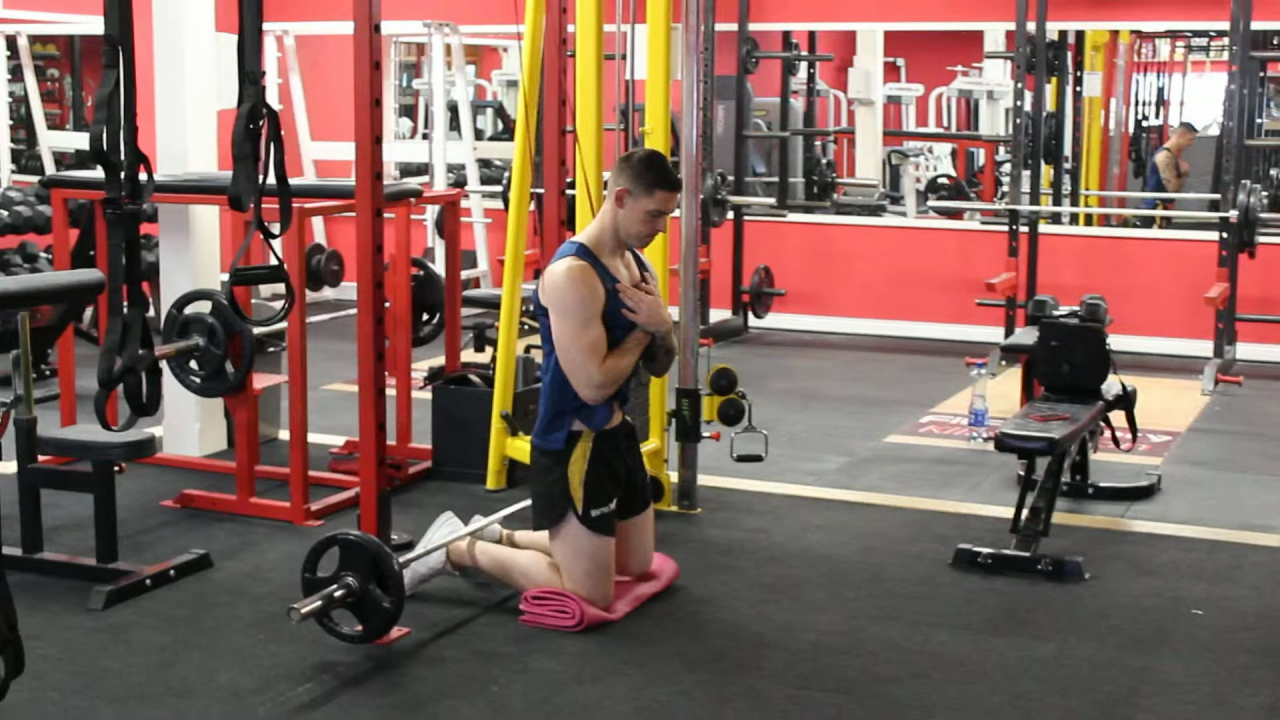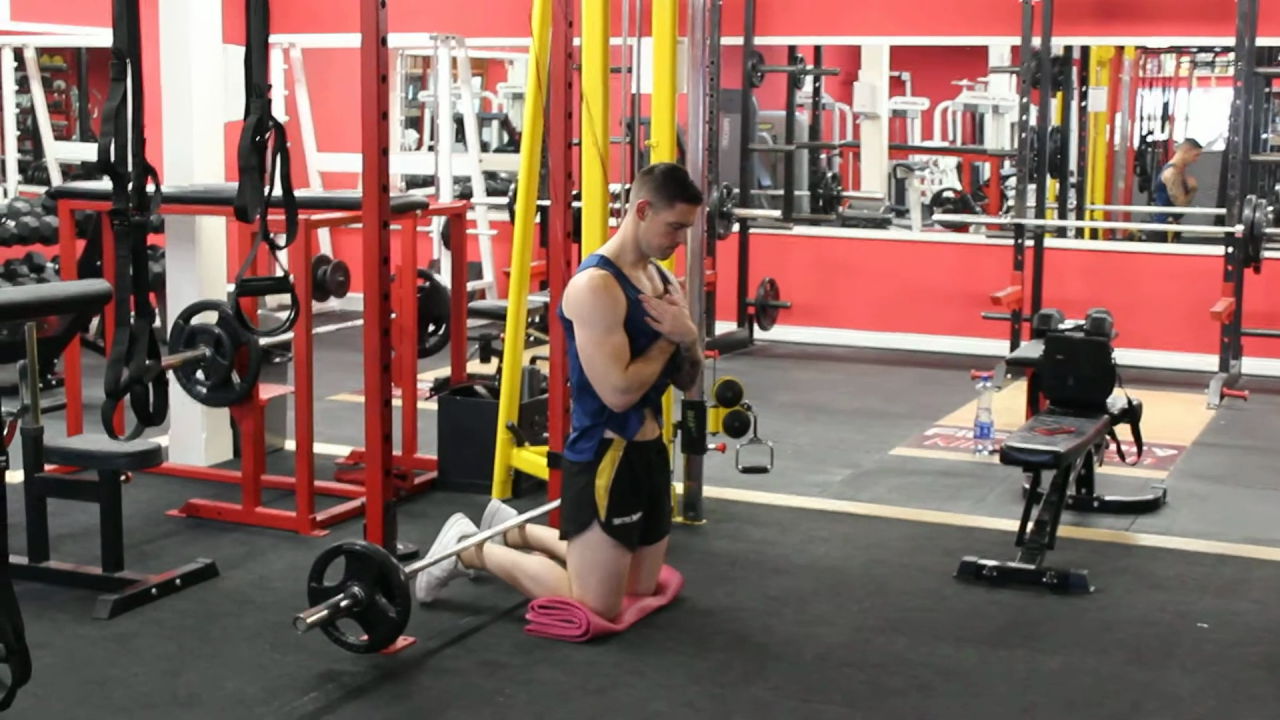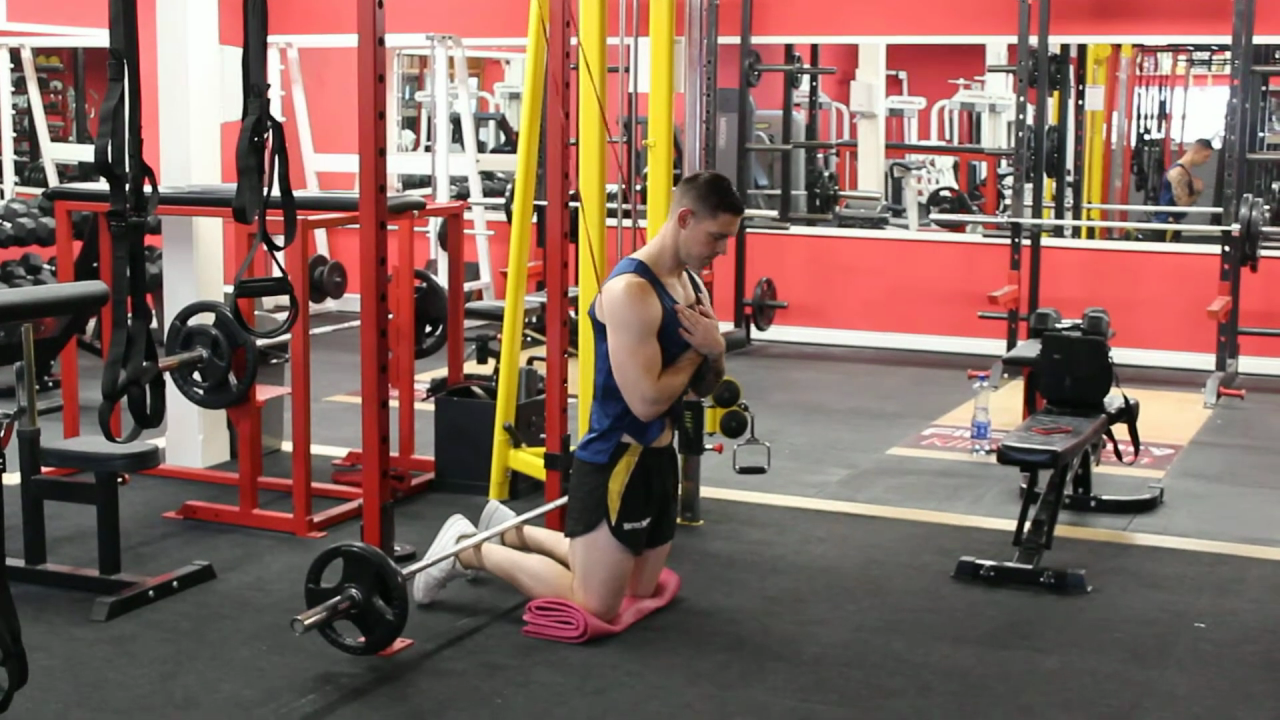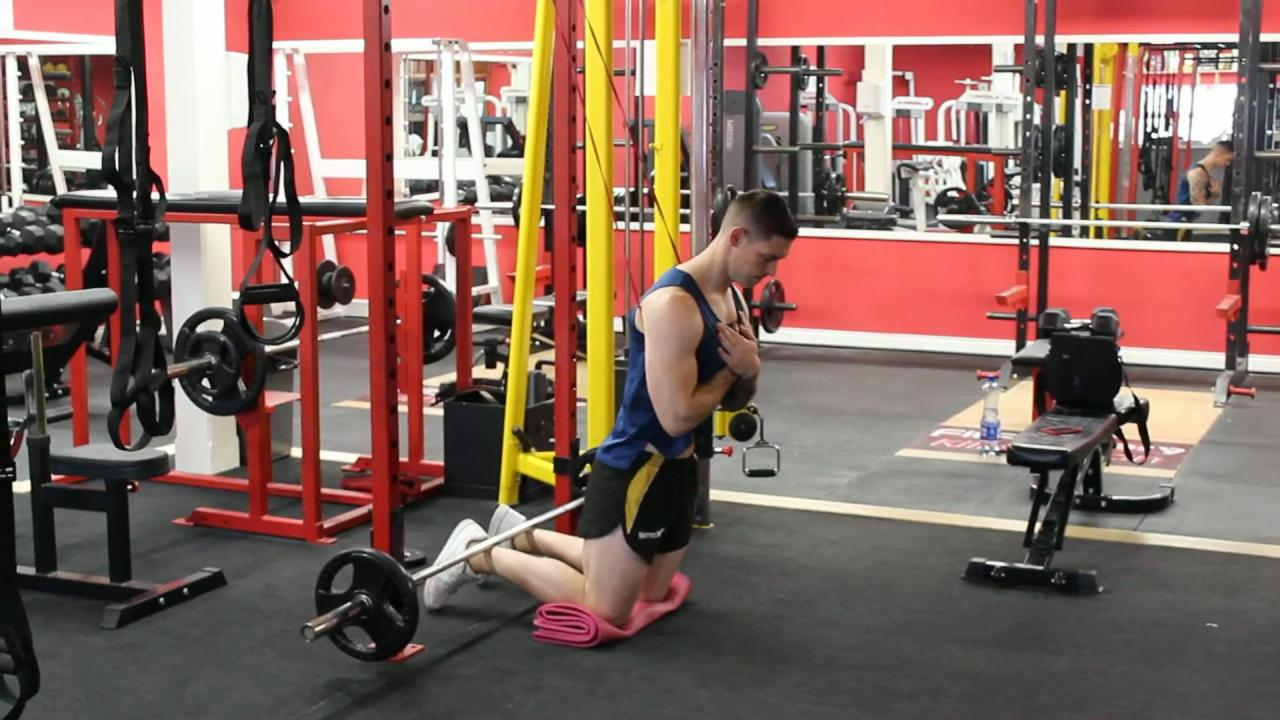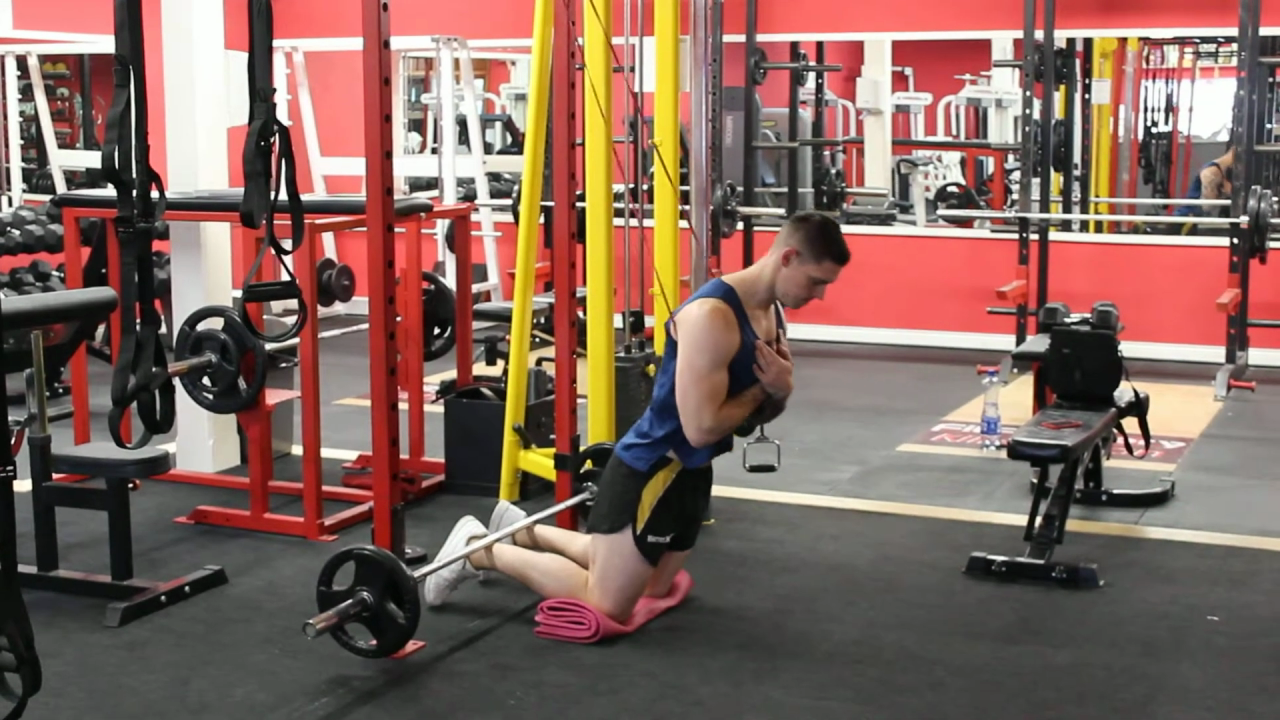
dt=1s
person 1, frame 1
left shoulder: (638, 265)
right shoulder: (572, 275)
left elbow: (659, 365)
right elbow: (593, 385)
left wrist: (663, 326)
right wrist: (643, 327)
left hip: (616, 434)
right hip: (574, 447)
left knee: (636, 566)
right knee: (590, 598)
left ankle: (500, 538)
right ankle: (457, 547)
person 1, frame 2
left shoulder: (662, 280)
right shoulder: (595, 286)
left elbow: (686, 378)
right elbow: (618, 392)
left wrist: (687, 336)
right wrist: (667, 337)
left hip: (647, 449)
right hip: (606, 457)
left knee: (640, 587)
right knee: (597, 607)
left ankle: (513, 529)
right ankle: (468, 548)
person 1, frame 3
left shoulder: (691, 284)
right shoulder: (630, 291)
left elbow: (702, 386)
right elbow: (646, 401)
left wrist: (715, 350)
right wrist: (697, 348)
left hip: (657, 457)
right hip: (617, 462)
left knee: (640, 589)
right knee: (595, 608)
left ankle: (510, 531)
right ankle: (467, 549)
person 1, frame 4
left shoulder: (732, 299)
right shoulder: (673, 304)
left elbow: (734, 398)
right elbow: (677, 416)
left wrist: (750, 369)
right wrist: (732, 367)
left hip: (676, 466)
right hip: (636, 470)
left knee: (651, 591)
right knee: (605, 611)
left ankle: (521, 534)
right ankle: (479, 553)
person 1, frame 5
left shoulder: (772, 312)
right shoulder: (713, 316)
left elbow: (760, 412)
right elbow: (702, 427)
left wrist: (780, 389)
right wrist: (763, 386)
left hip: (689, 472)
right hip: (651, 471)
left knee: (653, 589)
right knee: (606, 608)
left ankle: (523, 531)
right ankle: (479, 550)
